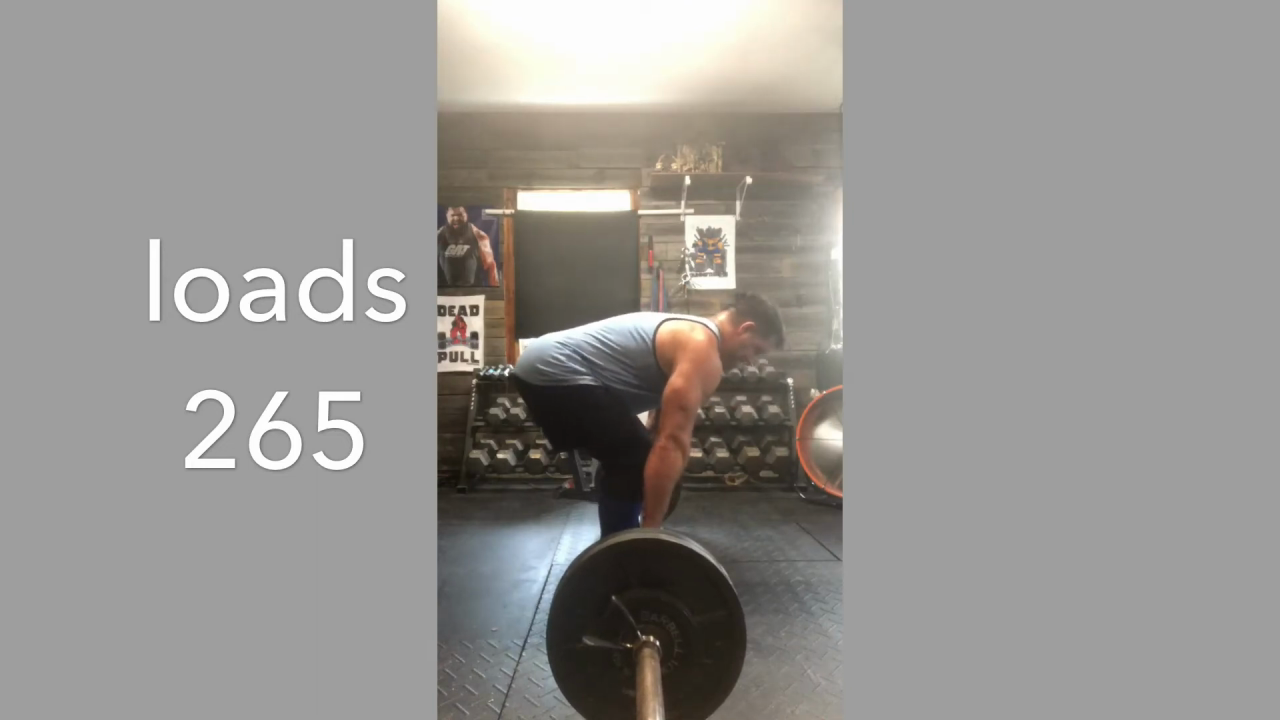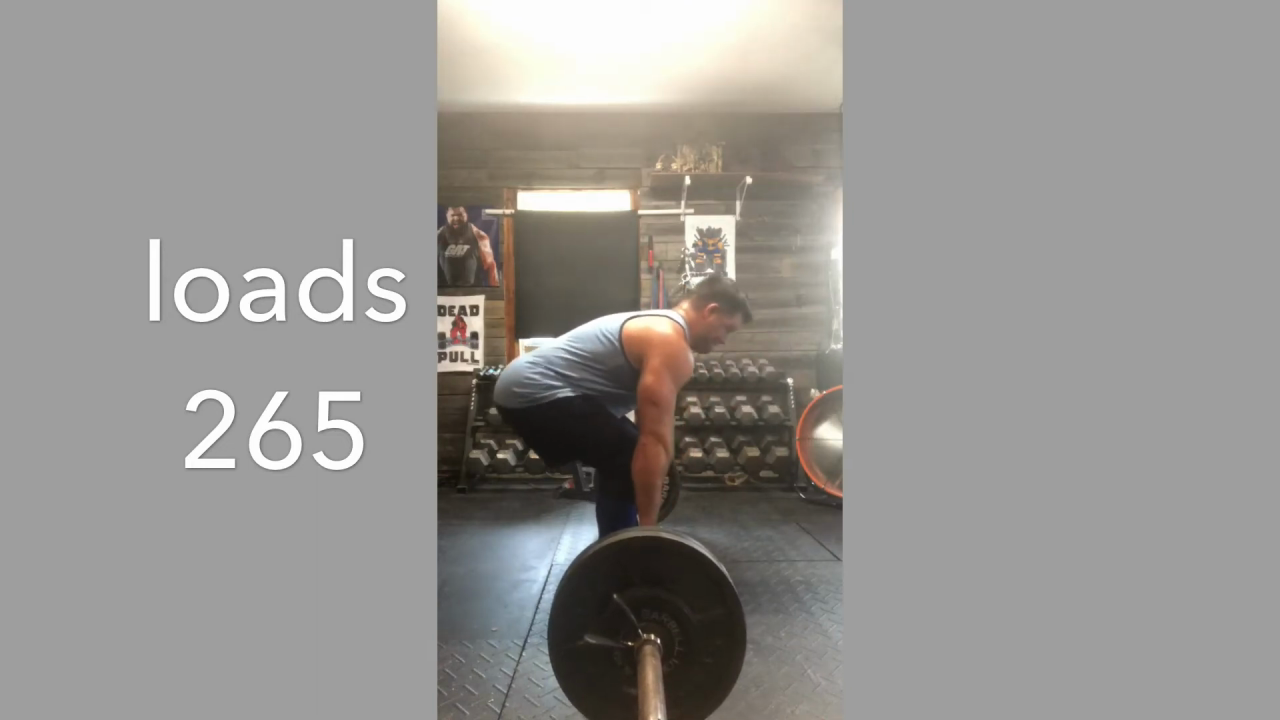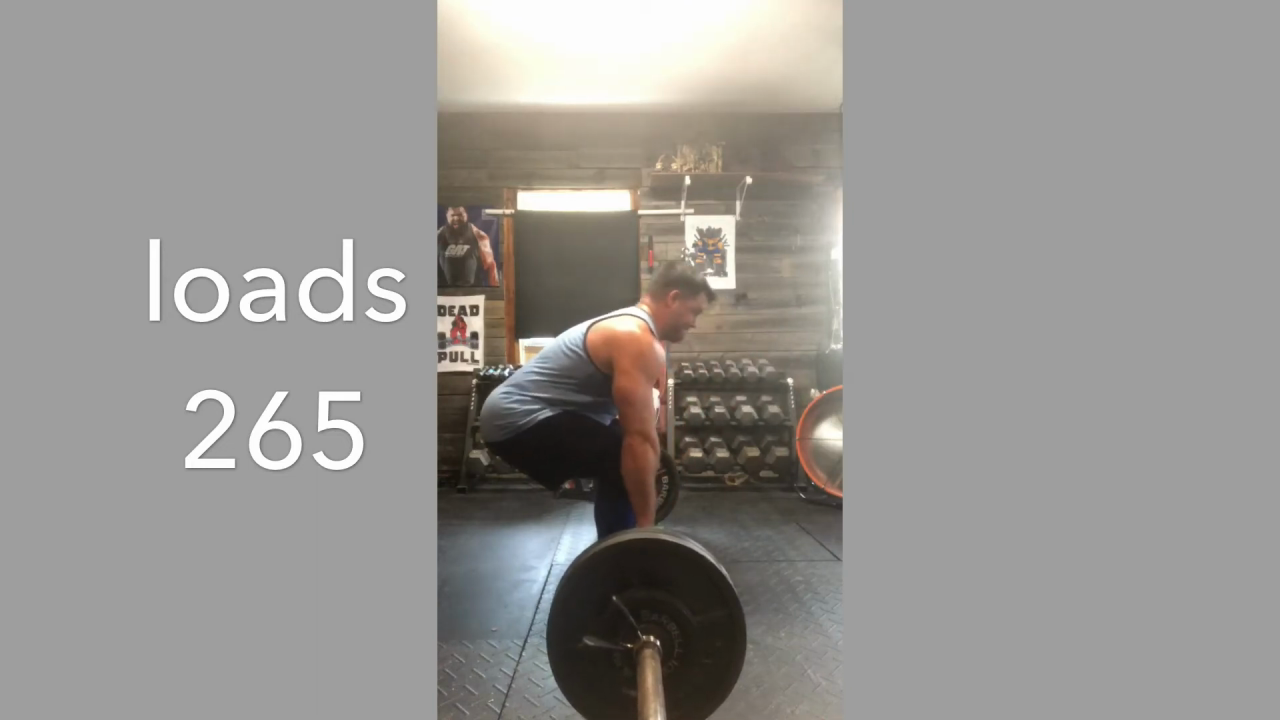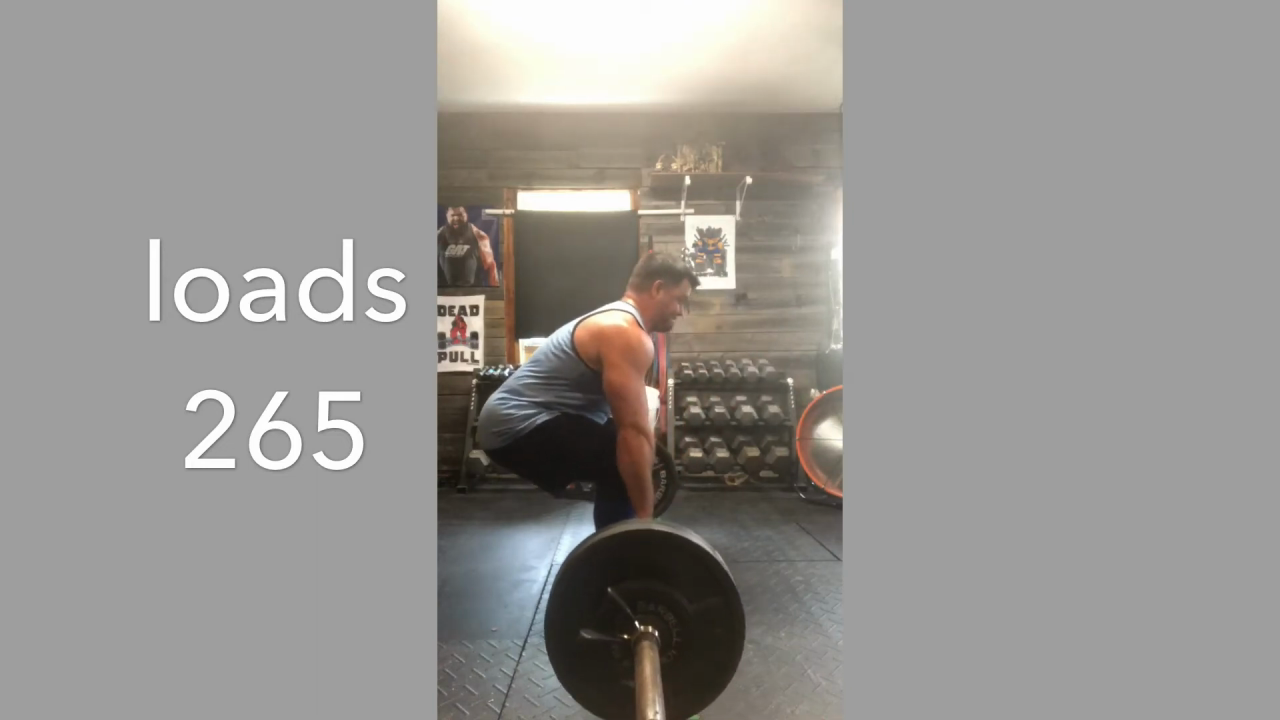
dt=0.5s
person 1, frame 1
left shoulder: (691, 333)
right shoulder: (703, 351)
left elbow: (661, 434)
right elbow: (672, 443)
right wrist: (650, 528)
left hip: (542, 365)
right hip: (553, 372)
left knee: (626, 459)
right knee: (634, 461)
person 1, frame 2
left shoulder: (660, 328)
right shoulder: (671, 343)
left elbow: (648, 432)
right elbow: (655, 439)
right wrist: (648, 526)
left hip: (527, 385)
right hip: (533, 392)
left knee: (623, 458)
right knee: (628, 464)
person 1, frame 3
left shoulder: (630, 326)
right shoulder: (639, 341)
left elbow: (635, 431)
right elbow: (640, 439)
right wrist: (645, 525)
left hip: (515, 412)
right hip: (517, 420)
left knee: (617, 462)
right knee: (622, 466)
person 1, frame 4
left shoulder: (616, 322)
right shoulder: (627, 334)
left elbow: (626, 423)
right elbow: (634, 431)
right wrist: (644, 517)
left hip: (514, 419)
right hip: (516, 426)
left knee: (617, 463)
right knee: (622, 470)
